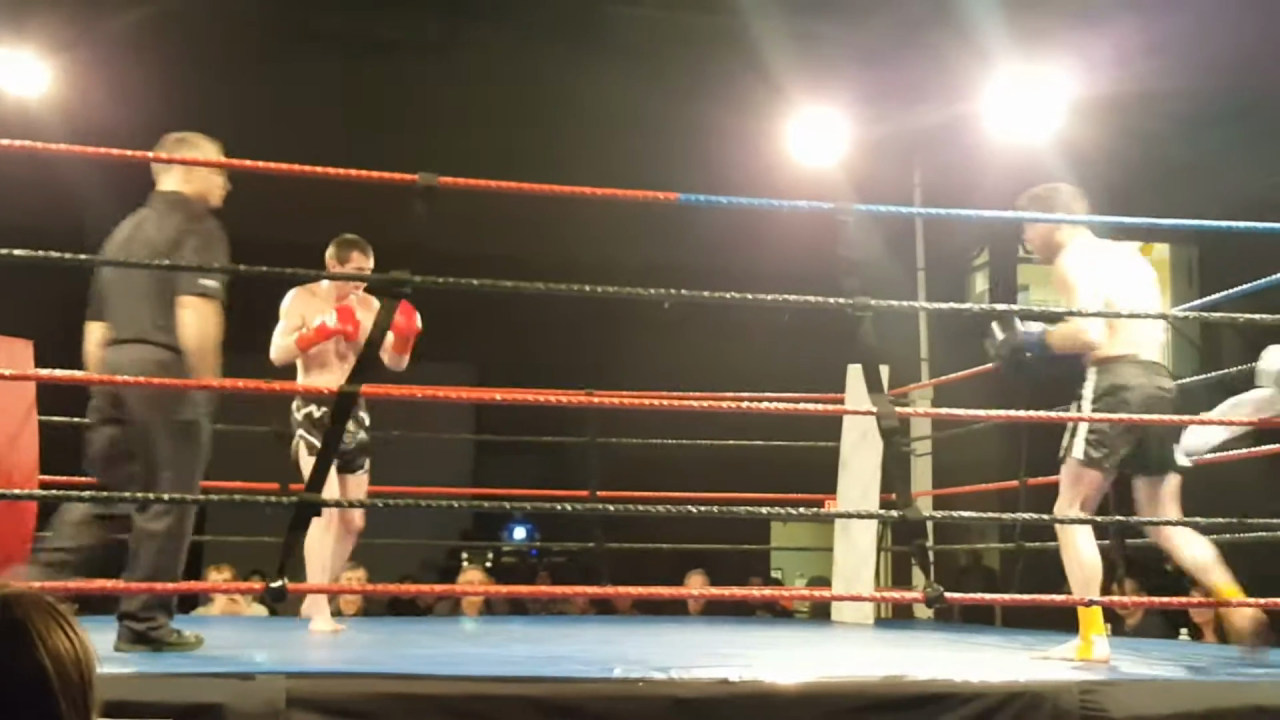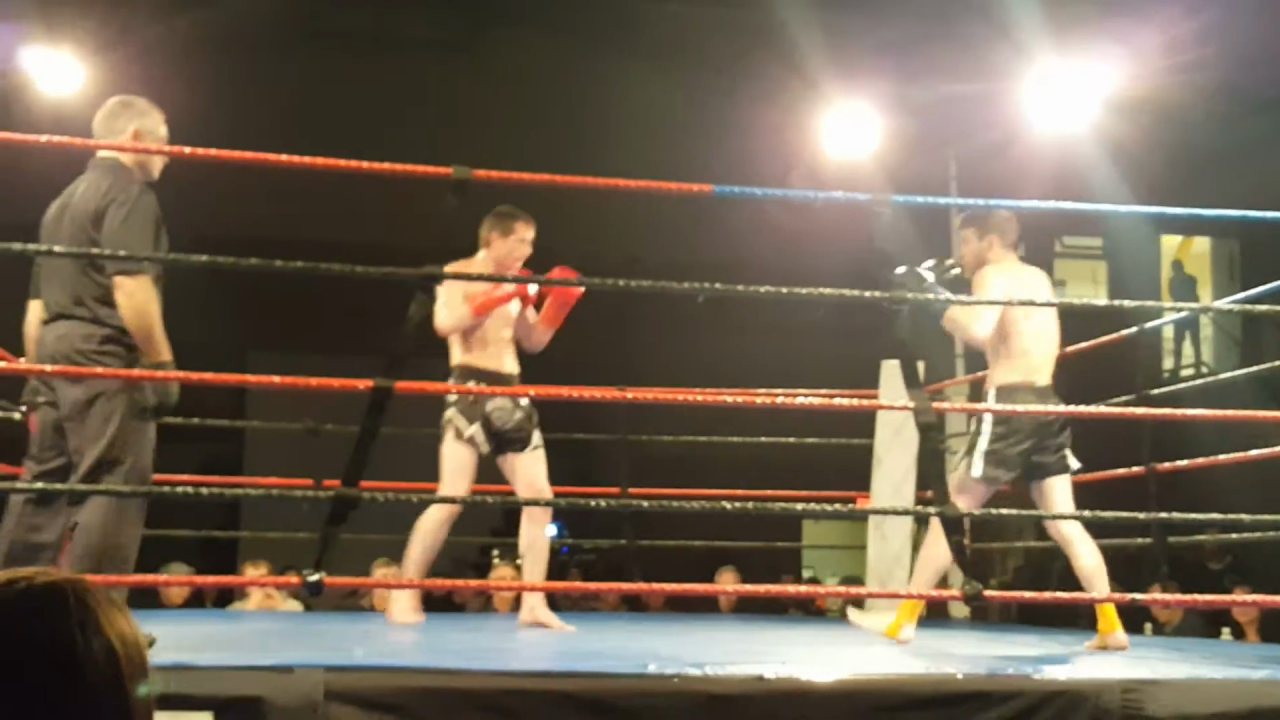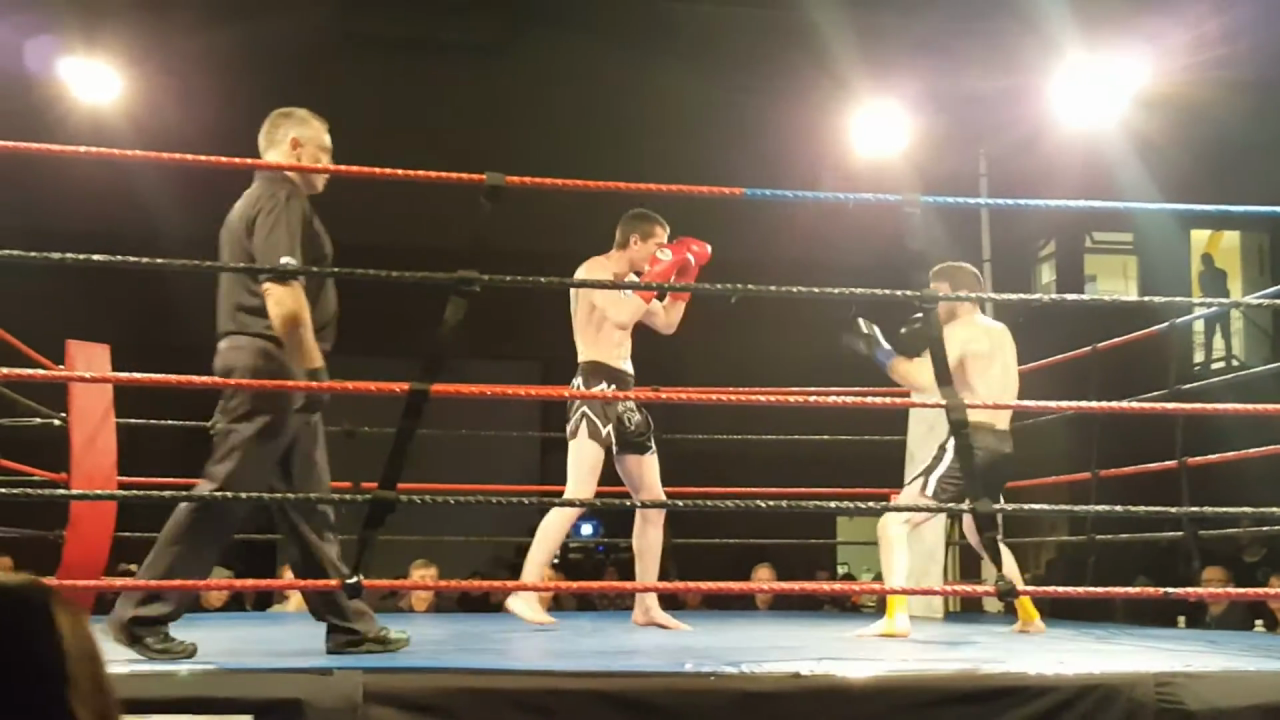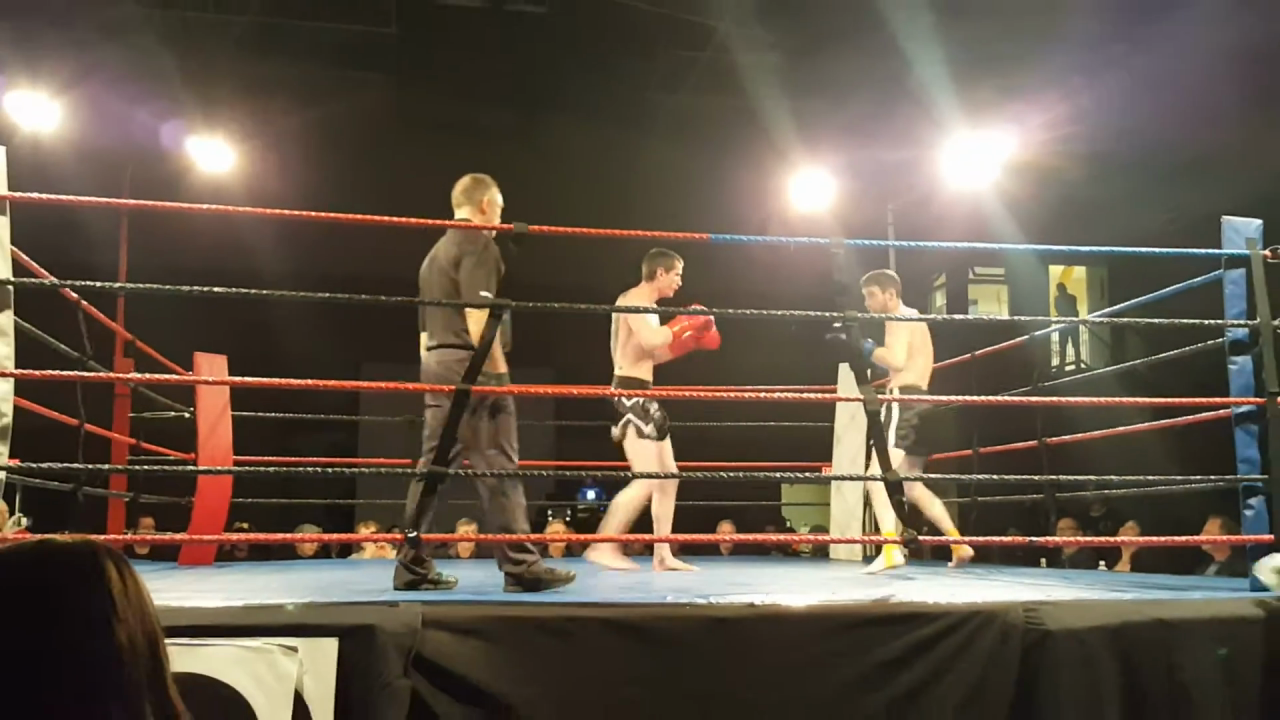
dt=0.7s
person 1, frame 1
left shoulder: (124, 231)
right shoulder: (198, 227)
left elbow: (96, 322)
right elbow: (196, 310)
left wrist: (97, 381)
right wrist: (203, 382)
left hip: (114, 367)
right hip: (161, 370)
left knee: (106, 492)
right knee: (170, 497)
right ankle: (144, 620)
person 1, frame 2
left shoulder: (66, 201)
right shoulder: (129, 191)
right elbow: (132, 287)
left wrist: (40, 371)
right wrist: (162, 362)
left hip: (55, 346)
right hip: (104, 350)
left knee: (46, 480)
right knee: (116, 483)
person 1, frame 3
left shoulder: (252, 202)
right shoulder: (283, 201)
right elbow: (283, 295)
right wrist: (314, 367)
left hip: (251, 358)
right hip: (271, 361)
left knee: (306, 499)
right knee: (224, 494)
person 1, frame 4
left shoulder: (435, 253)
right shoulder: (478, 246)
right elbow: (479, 317)
left wrist: (433, 382)
right wrist: (498, 371)
left hip: (436, 365)
right hip: (473, 368)
left knee: (436, 467)
right knee: (497, 467)
left ankle: (413, 565)
right ankle: (521, 565)
person 2, frame 1
left shoulder: (1071, 261)
right shoulder: (1130, 256)
left elbow: (1089, 333)
left wrist: (1032, 339)
left hip: (1115, 384)
right hip: (1159, 384)
left knee: (1071, 513)
right knee: (1165, 524)
left ankle: (1091, 637)
right ankle: (1240, 608)
person 2, frame 2
left shoulder: (993, 278)
right shoulder: (1038, 280)
left elbow: (980, 333)
left wrist: (941, 301)
right wrist: (945, 295)
left hip: (1008, 408)
right hip: (1045, 405)
right knee: (1065, 525)
left ankle: (904, 619)
right ankle: (1110, 626)
person 2, frame 3
left shoulder: (959, 331)
right shoulder: (998, 332)
left elbow: (922, 380)
left wrist: (881, 351)
right wrist: (929, 346)
left hip: (967, 443)
right hip: (998, 444)
left knee: (893, 522)
right knee: (979, 532)
left ankle: (895, 615)
right ankle: (1029, 615)
person 2, frame 4
left shoulder: (899, 318)
right shoulder: (912, 321)
left elbow: (896, 360)
left wrist: (866, 347)
right wrist: (870, 349)
left hip: (904, 404)
right hip: (918, 406)
left knee: (876, 478)
right knee: (912, 489)
left ankle: (891, 550)
right ankle: (959, 545)
person 3, frame 1
left shoulder: (369, 306)
right shoulder: (301, 298)
left elbow: (395, 362)
right elbow: (277, 354)
left wrist: (404, 334)
right wrist: (321, 331)
left hip: (353, 412)
right hip: (314, 409)
left knee: (353, 521)
right knee: (328, 508)
left ankle: (314, 600)
right ankle: (320, 610)
person 3, frame 2
left shoulder: (509, 282)
right shoulder: (457, 274)
left elbow: (534, 342)
right elbow: (445, 322)
left wrist: (559, 303)
right wrist: (498, 296)
left hip: (510, 394)
right hip: (469, 391)
left knee: (539, 500)
right knee: (451, 499)
left ankle: (533, 603)
right ankle: (405, 591)
person 3, frame 3
left shoulder: (628, 280)
right shoulder: (594, 270)
left elbow: (666, 323)
right elbow: (622, 316)
left wrist: (685, 274)
right wrist: (659, 275)
left hip: (624, 393)
right hip: (595, 387)
left knee: (653, 502)
right knee: (579, 497)
left ankle: (646, 605)
right ankle: (525, 591)
person 3, frame 4
left shoulder: (646, 308)
right shoulder: (633, 301)
right elbow: (650, 341)
left wrist: (693, 341)
right wrist: (687, 323)
left hip: (645, 399)
right hip: (628, 397)
left knee: (669, 478)
right knee: (647, 481)
left ankle: (663, 554)
